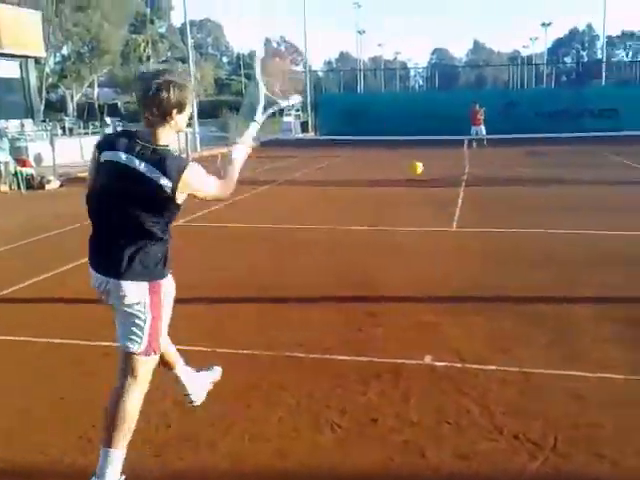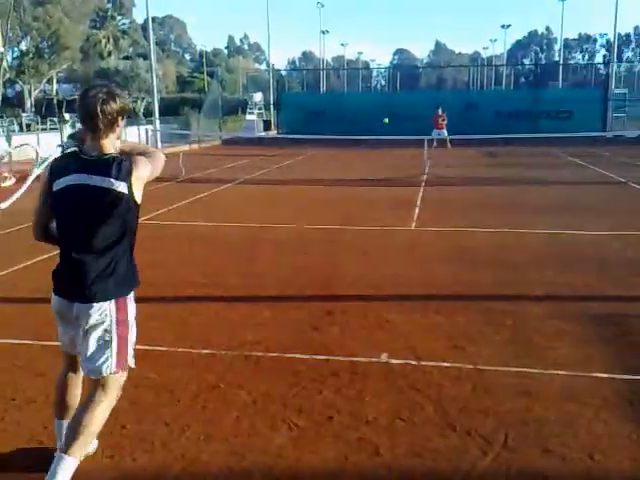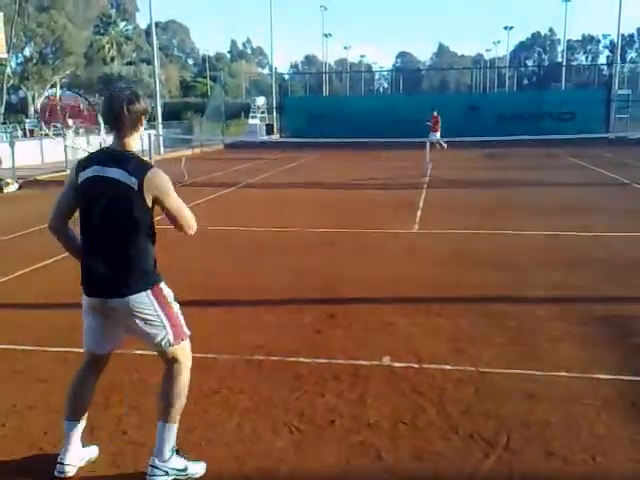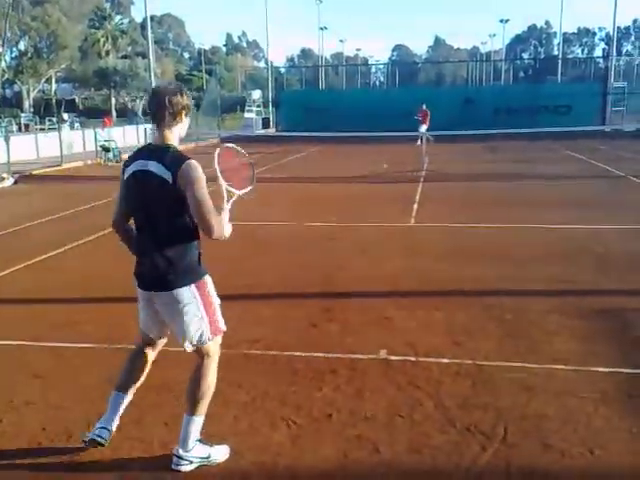
dt=0.3s
person 1, frame 1
left shoulder: (109, 144)
right shoulder: (181, 172)
left elbow: (93, 200)
right elbow: (225, 186)
right wrist: (239, 154)
left hip: (104, 269)
right hip: (140, 278)
left knee: (155, 328)
right knee: (136, 374)
left ankle: (193, 381)
person 1, frame 2
left shoulder: (57, 170)
right shoulder: (132, 171)
left elbow: (41, 232)
right elbow: (157, 157)
right wrist: (114, 144)
left hip: (66, 291)
right hip: (108, 296)
left knee: (75, 363)
right knee: (107, 386)
left ankle: (67, 442)
person 1, frame 3
left shoulder: (84, 167)
right shoulder: (148, 175)
left elbow: (56, 224)
right elbow: (188, 227)
left hip: (96, 288)
right hip: (139, 288)
left knee: (94, 362)
right knee: (179, 358)
person 1, frame 4
left shoulder: (133, 163)
right shoulder: (186, 167)
left elbow: (120, 224)
right elbow: (212, 229)
right wrist: (225, 222)
left hip: (148, 278)
right hip: (183, 280)
left knee: (148, 345)
right knee: (208, 353)
left ankle: (105, 425)
right ankle: (188, 448)
